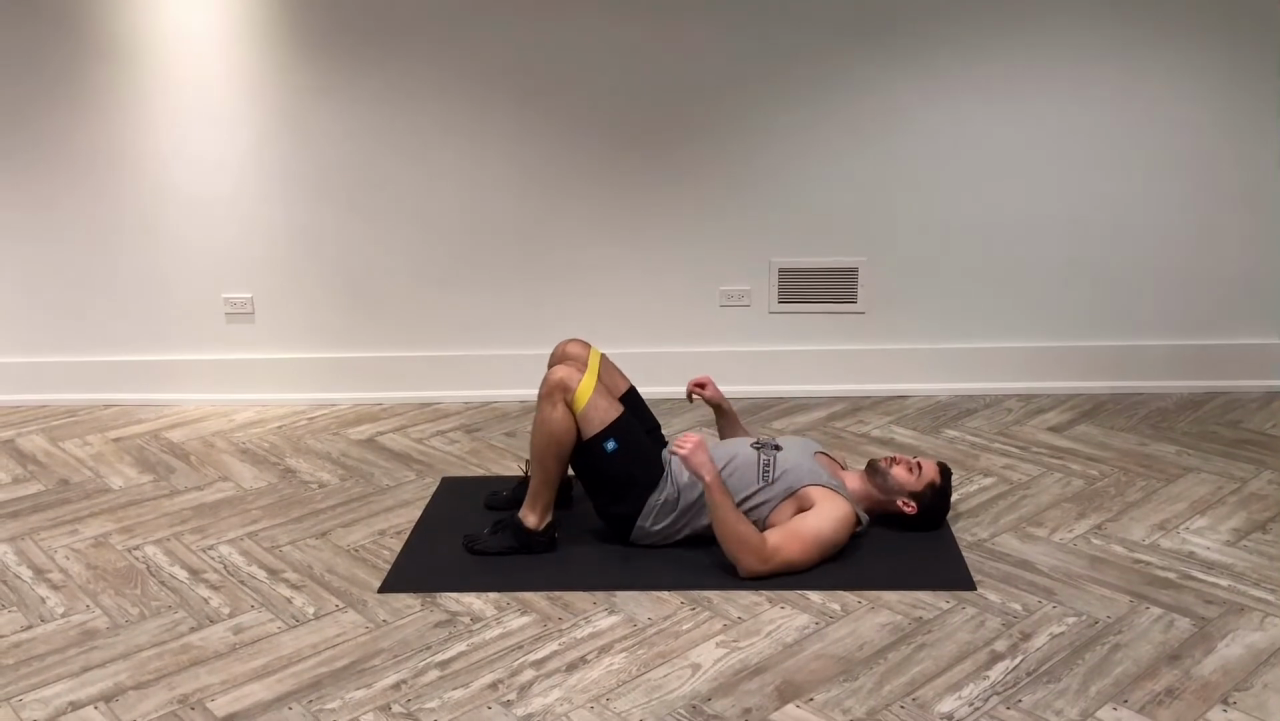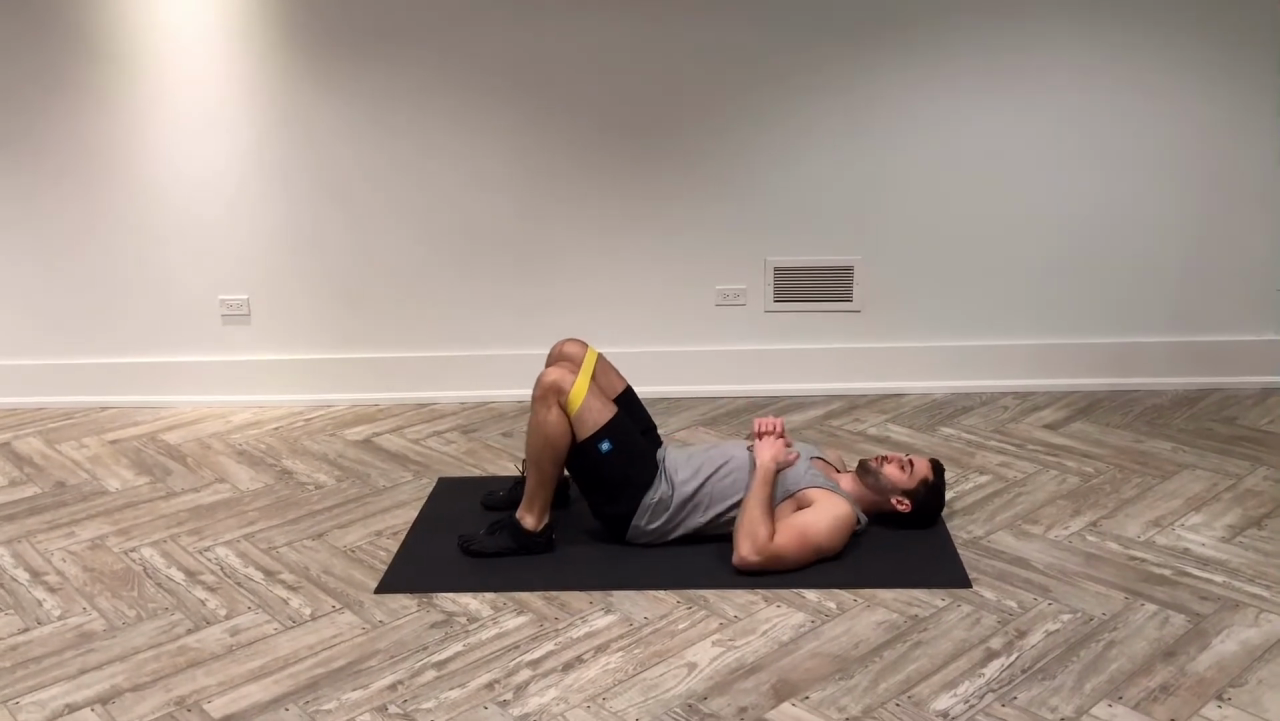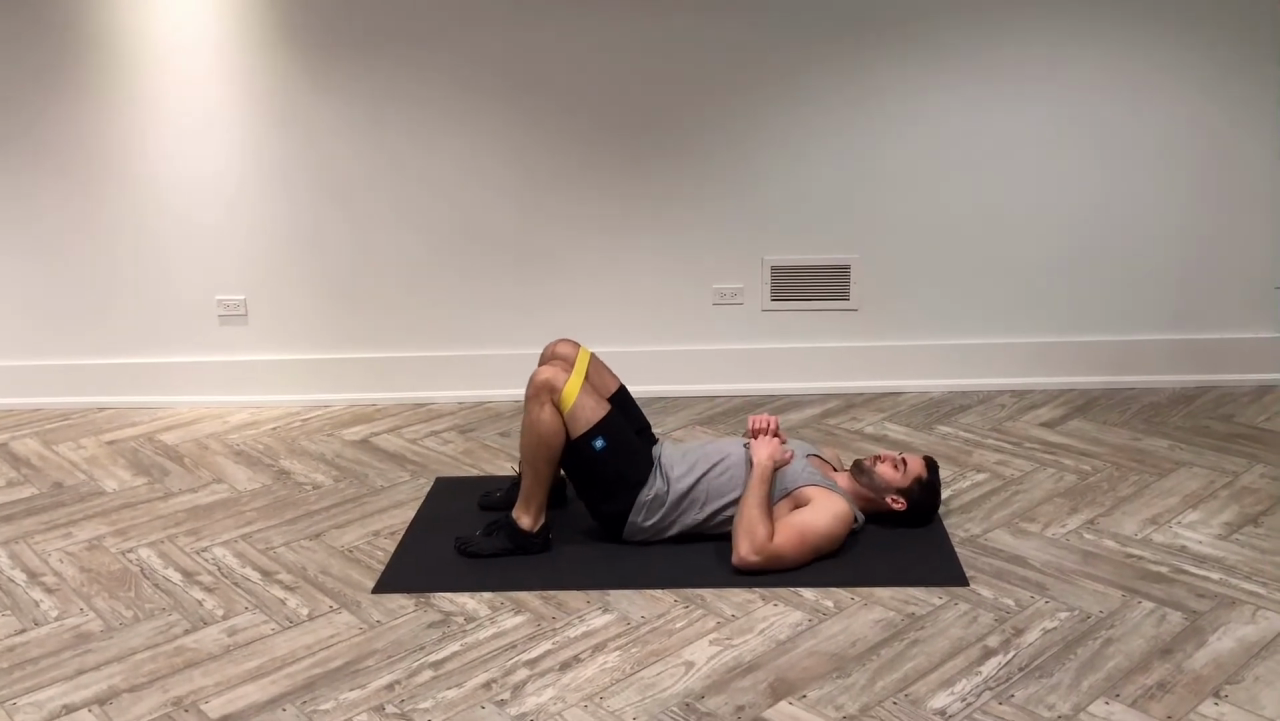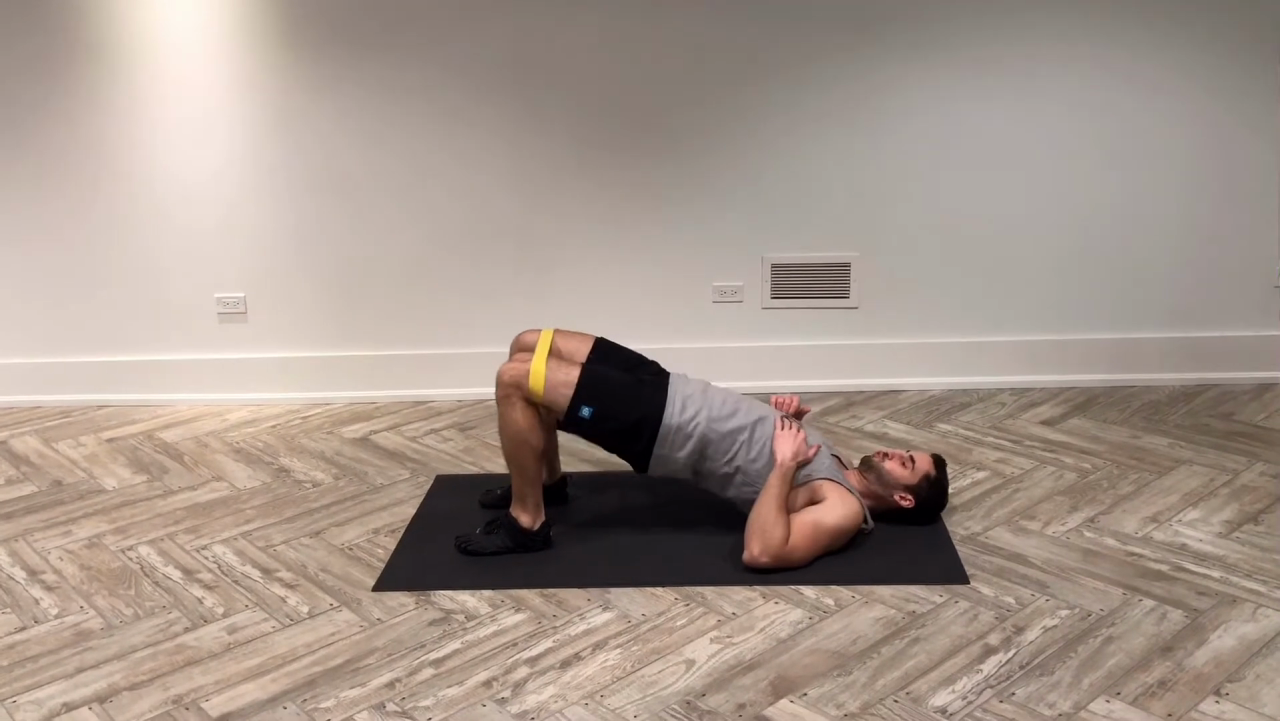
dt=0.4s
person 1, frame 1
left shoulder: (839, 514)
right shoulder: (831, 464)
left elbow: (753, 561)
left wrist: (706, 473)
right wrist: (722, 409)
left hip: (647, 504)
right hip: (660, 460)
left knee: (562, 382)
right knee: (572, 352)
left ankle: (532, 525)
right ankle: (548, 481)
person 1, frame 2
left shoulder: (837, 516)
right shoulder: (830, 464)
left elbow: (749, 553)
left wrist: (766, 467)
right wrist: (769, 436)
left hip: (642, 503)
right hip: (658, 461)
left knee: (556, 384)
right knee: (570, 353)
left ankle: (529, 526)
right ankle: (545, 482)
person 1, frame 3
left shoulder: (834, 514)
right shoulder: (827, 462)
left elbow: (749, 553)
left wrist: (763, 466)
right wrist: (767, 435)
left hip: (639, 498)
right hip: (652, 455)
left knee: (548, 383)
right knee: (563, 355)
left ankle: (526, 526)
right ankle: (544, 481)
person 1, frame 4
left shoulder: (844, 510)
right shoulder: (831, 460)
left elbow: (760, 552)
left wrist: (785, 465)
right wrist: (787, 413)
left hip: (665, 429)
right hip: (669, 393)
left knee: (514, 378)
right knee: (528, 345)
left ankle: (526, 523)
right ankle: (547, 480)
